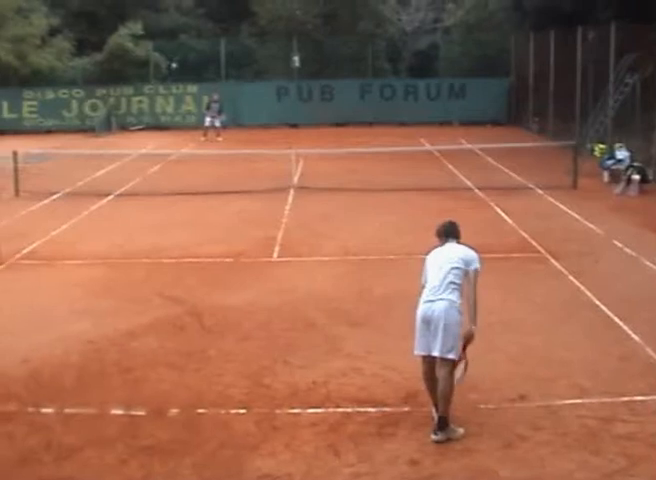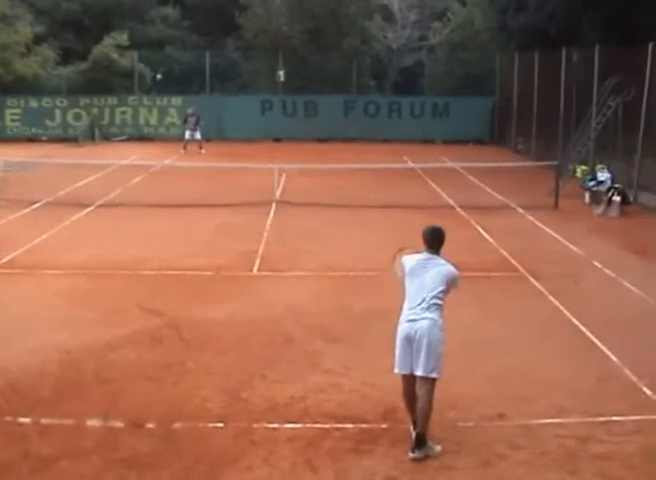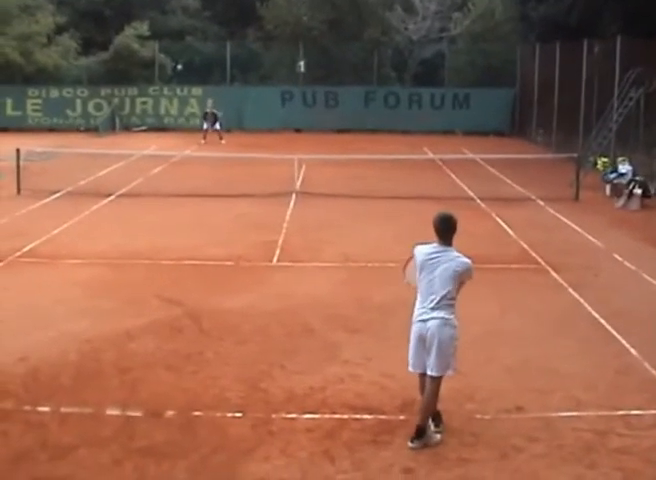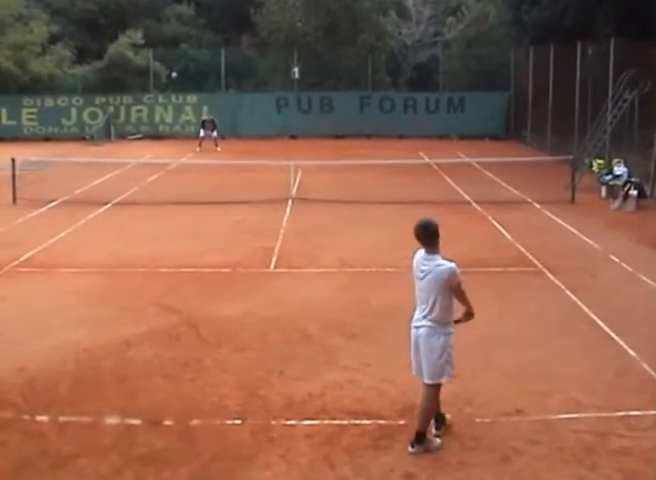
dt=1s
person 1, frame 1
left shoulder: (433, 254)
right shoulder: (469, 254)
right elbow: (471, 290)
right wrist: (472, 324)
left hip: (425, 306)
right hip: (447, 308)
left knee: (428, 362)
right knee: (445, 366)
left ankle: (437, 409)
right ankle: (442, 427)
person 1, frame 2
left shoulder: (407, 261)
right shoulder: (450, 272)
left hip: (407, 323)
right hip: (429, 326)
left knee: (408, 380)
right knee: (425, 384)
left ankle: (416, 426)
right ankle: (419, 444)
person 1, frame 3
left shoulder: (419, 252)
right shoulder: (464, 264)
left hip: (420, 321)
right hip: (442, 324)
left knee: (424, 377)
right knee: (433, 381)
left ankle: (433, 416)
right ankle: (419, 434)
person 1, frame 4
left shoulder: (418, 258)
right shoulder: (448, 269)
right elbow: (459, 293)
right wrist: (469, 310)
left hip: (418, 327)
right hip: (437, 332)
left knee: (429, 382)
right knee: (432, 386)
left ankle: (438, 420)
right ankle: (419, 440)
